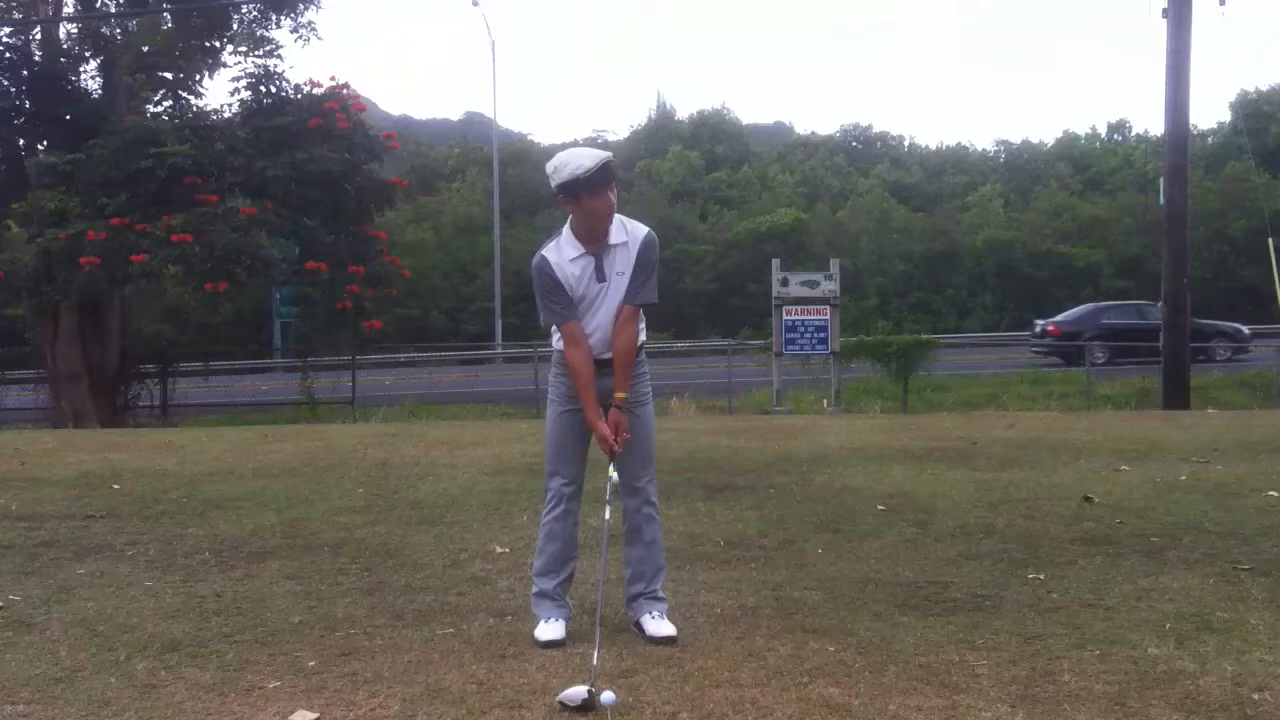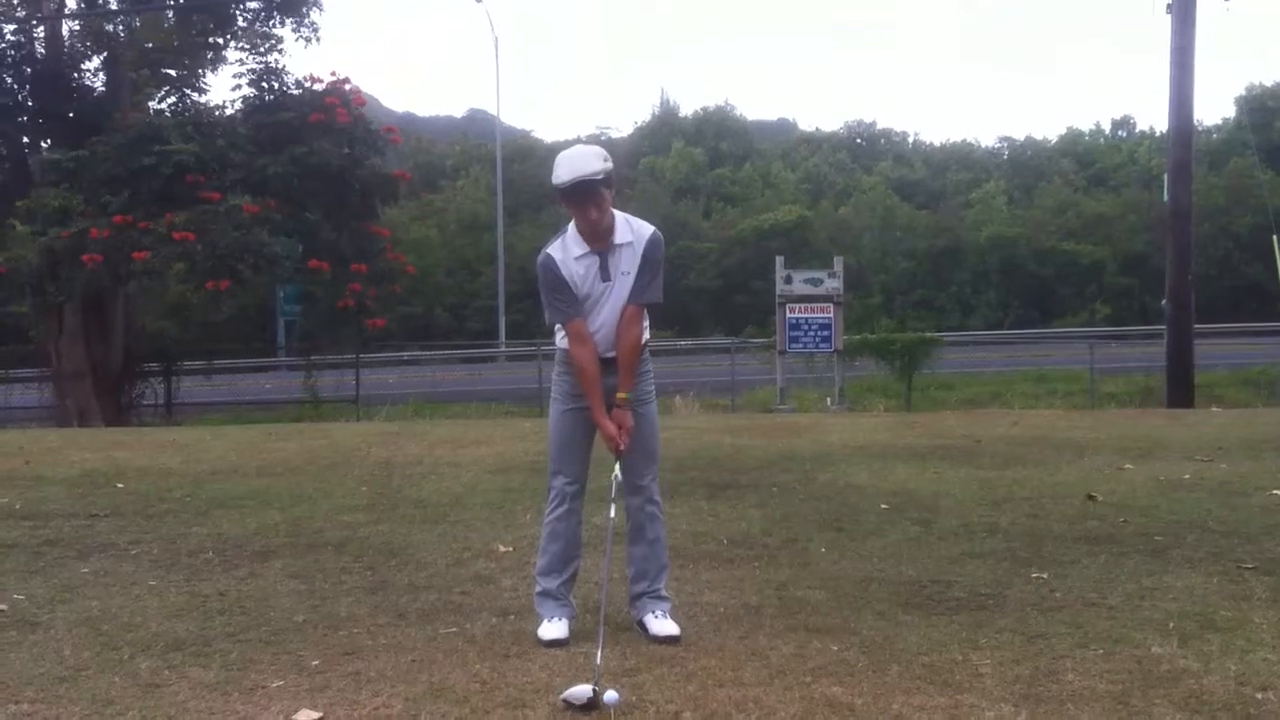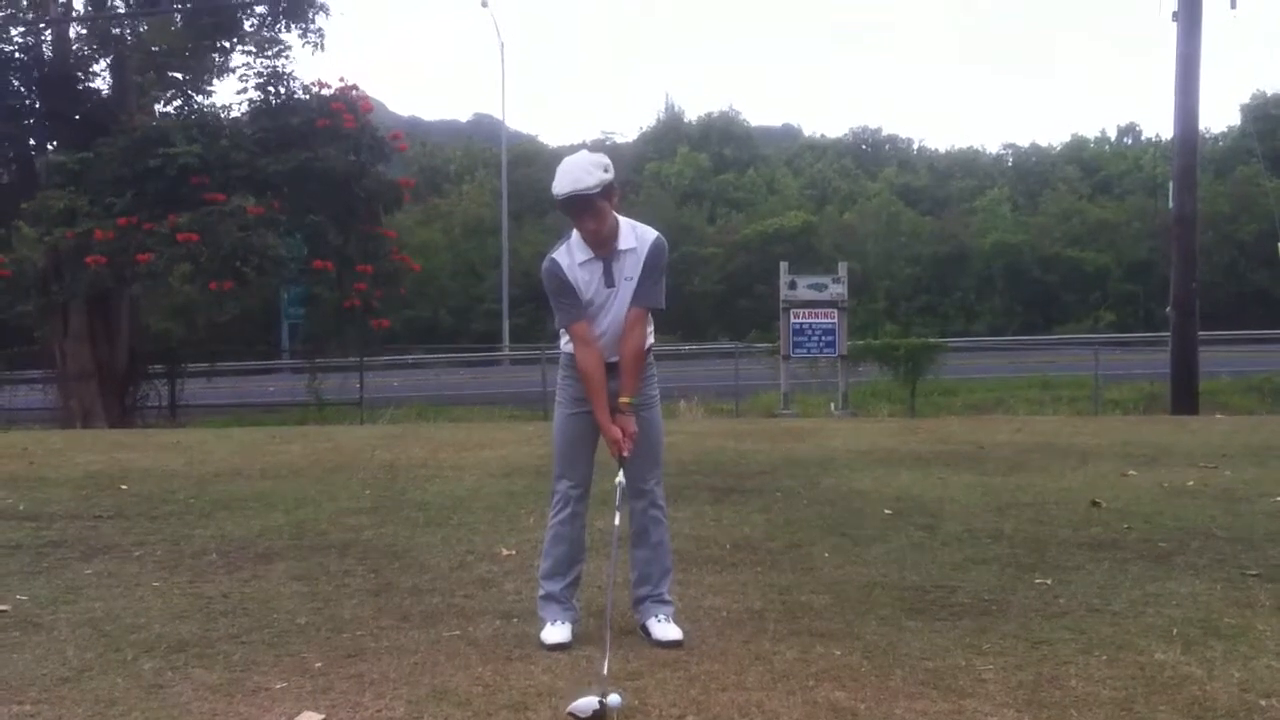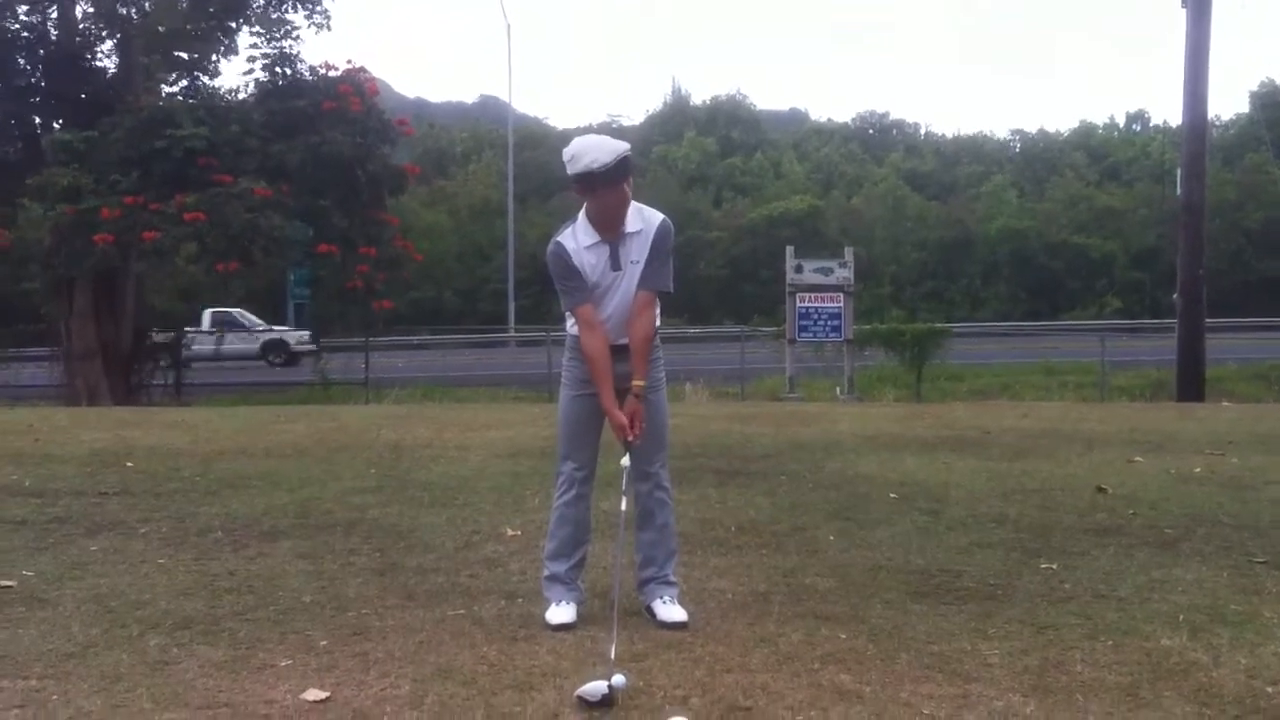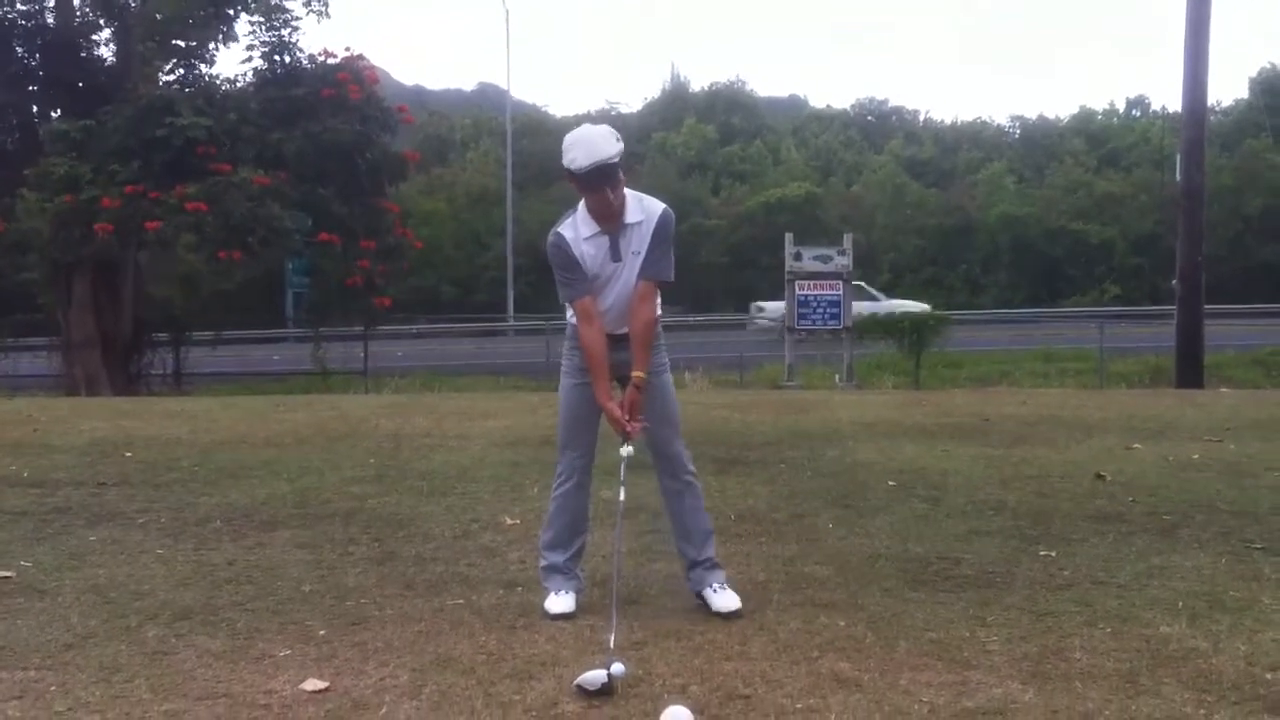
dt=0.7s
person 1, frame 1
left shoulder: (641, 241)
right shoulder: (548, 262)
left elbow: (626, 325)
right elbow: (574, 343)
left wrist: (619, 403)
right wrist: (595, 418)
left hip: (629, 370)
right hip: (571, 373)
left knee: (640, 489)
right knee: (562, 489)
left ankle: (647, 603)
right ankle: (551, 606)
person 1, frame 2
left shoulder: (646, 241)
right shoulder: (553, 260)
left elbow: (630, 326)
right elbow: (579, 341)
left wrist: (623, 403)
right wrist: (600, 416)
left hip: (632, 368)
right hip: (574, 372)
left knee: (643, 488)
right knee: (565, 488)
left ankle: (651, 602)
right ankle: (554, 605)
person 1, frame 3
left shoulder: (650, 246)
right shoulder: (558, 265)
left elbow: (635, 331)
right elbow: (585, 346)
left wrist: (626, 408)
right wrist: (605, 420)
left hip: (637, 374)
right hip: (579, 377)
left knee: (647, 492)
right knee: (569, 492)
left ankle: (654, 606)
right ankle: (557, 608)
person 1, frame 4
left shoulder: (656, 229)
right shoulder: (563, 249)
left elbow: (644, 313)
right elbow: (590, 329)
left wrist: (637, 392)
right wrist: (609, 405)
left hip: (642, 357)
right hip: (585, 359)
left knee: (653, 474)
right knee: (574, 473)
left ankle: (659, 587)
right ankle: (561, 588)
person 1, frame 5
left shoulder: (657, 218)
right shoulder: (563, 239)
left elbow: (643, 304)
right elbow: (587, 320)
left wrist: (637, 383)
right wrist: (603, 398)
left hip: (644, 345)
right hip: (586, 349)
left knee: (674, 459)
right knee: (573, 465)
left ankle: (706, 572)
right ankle: (560, 577)
